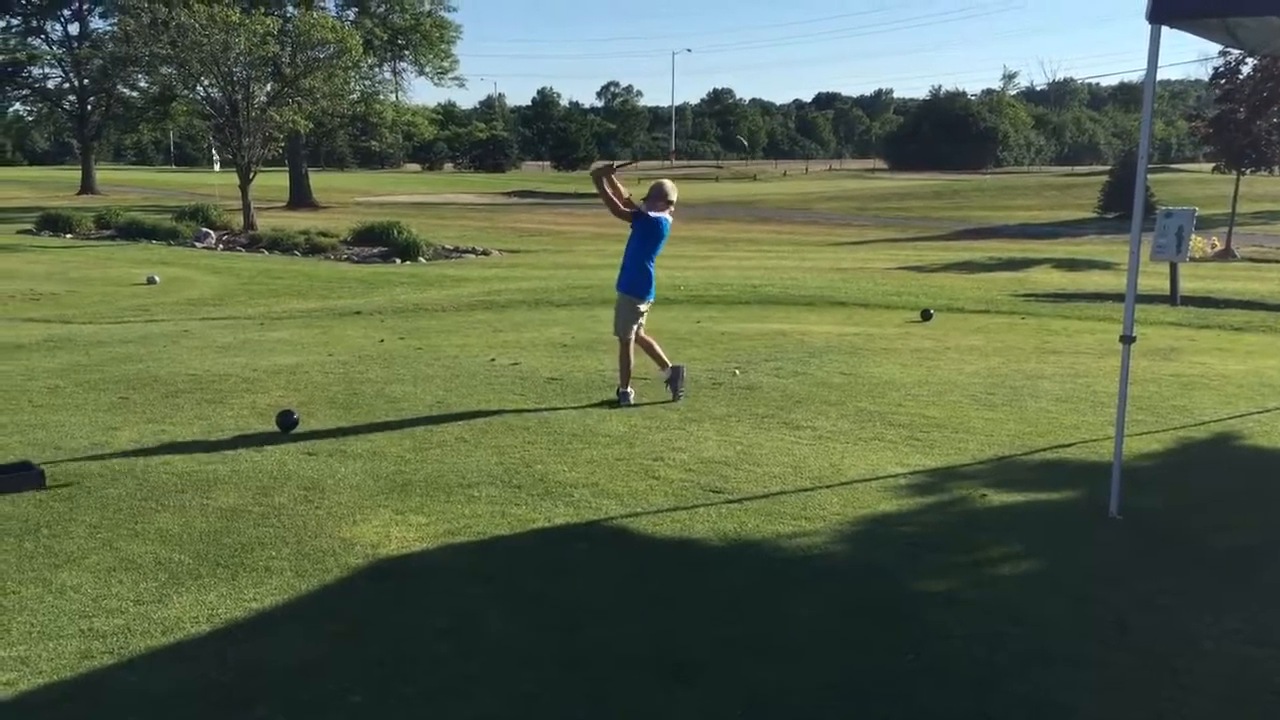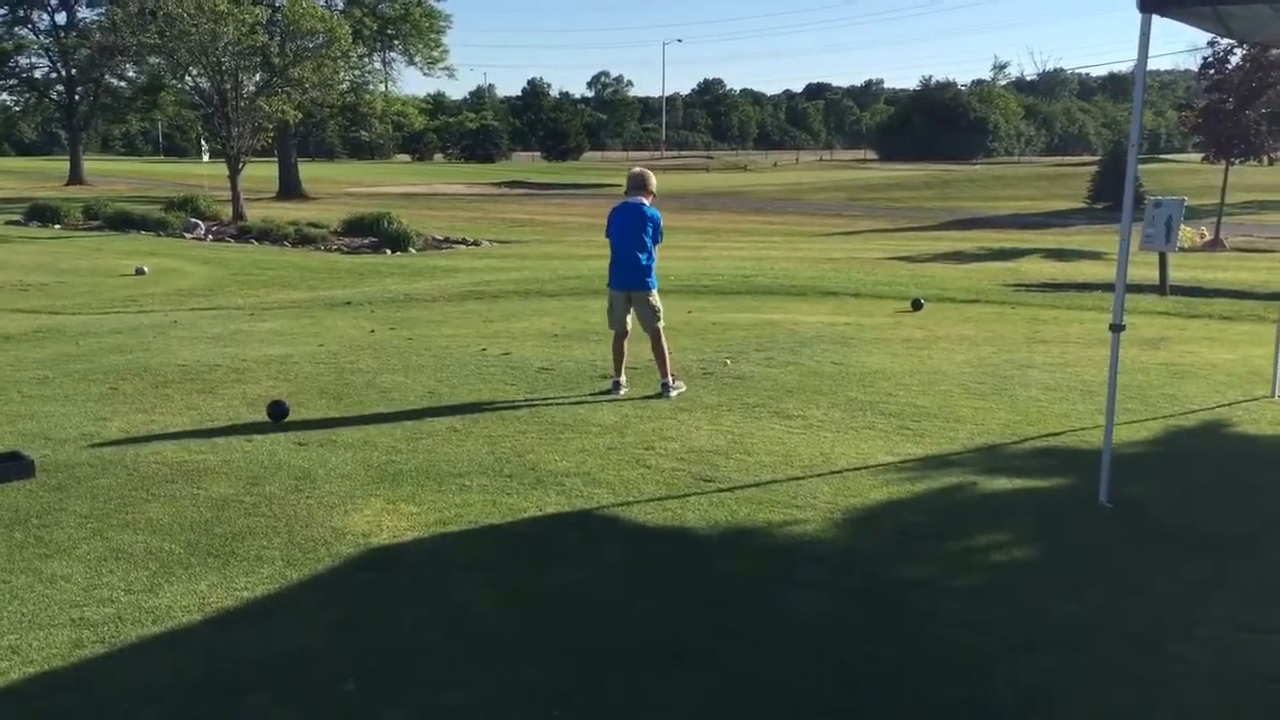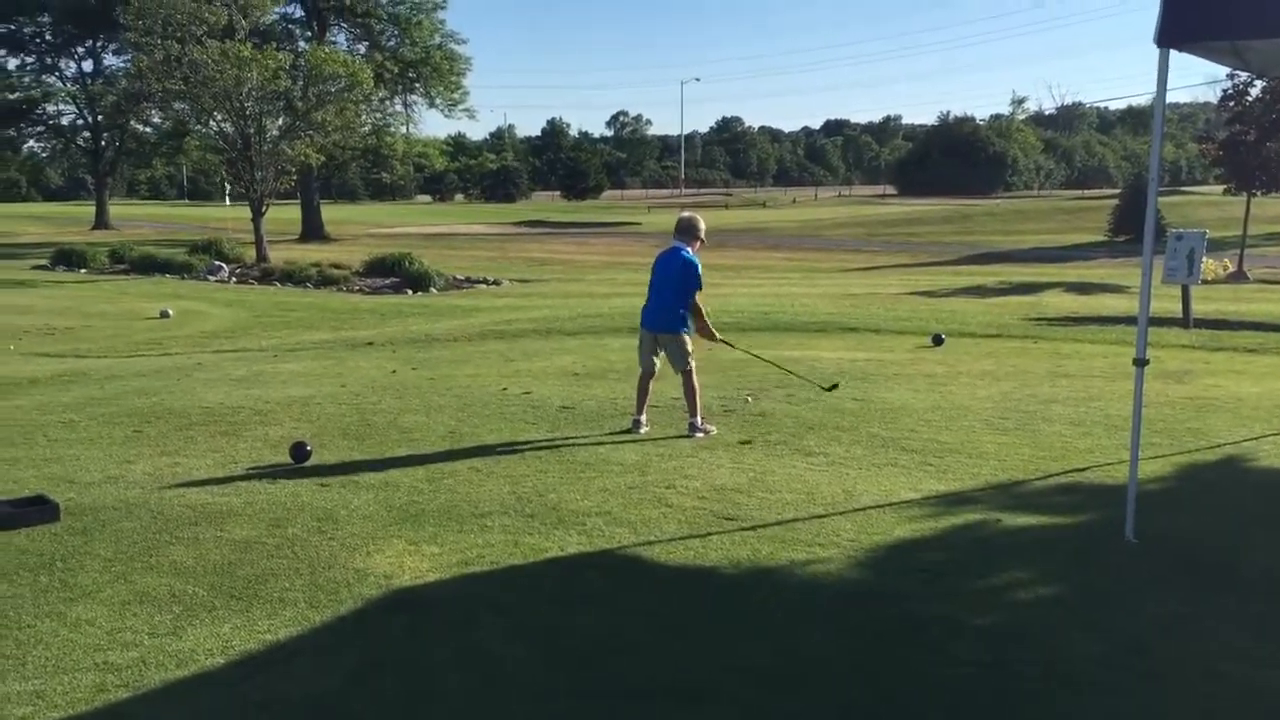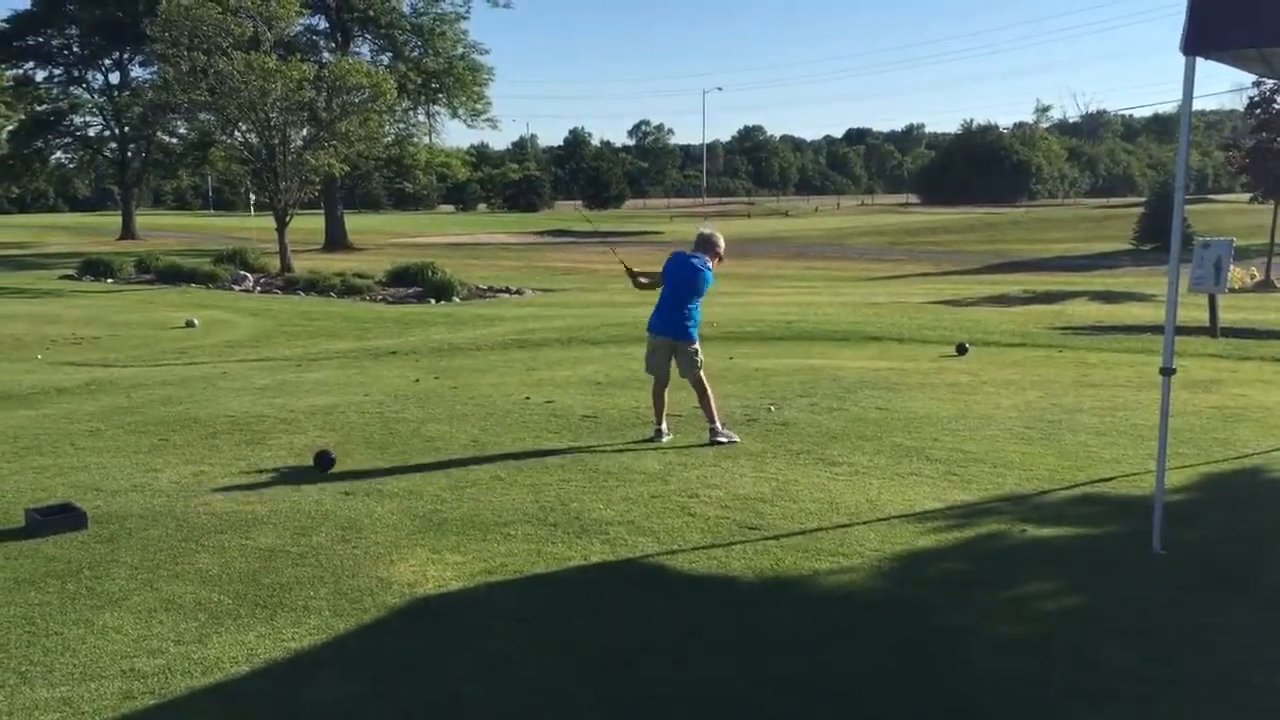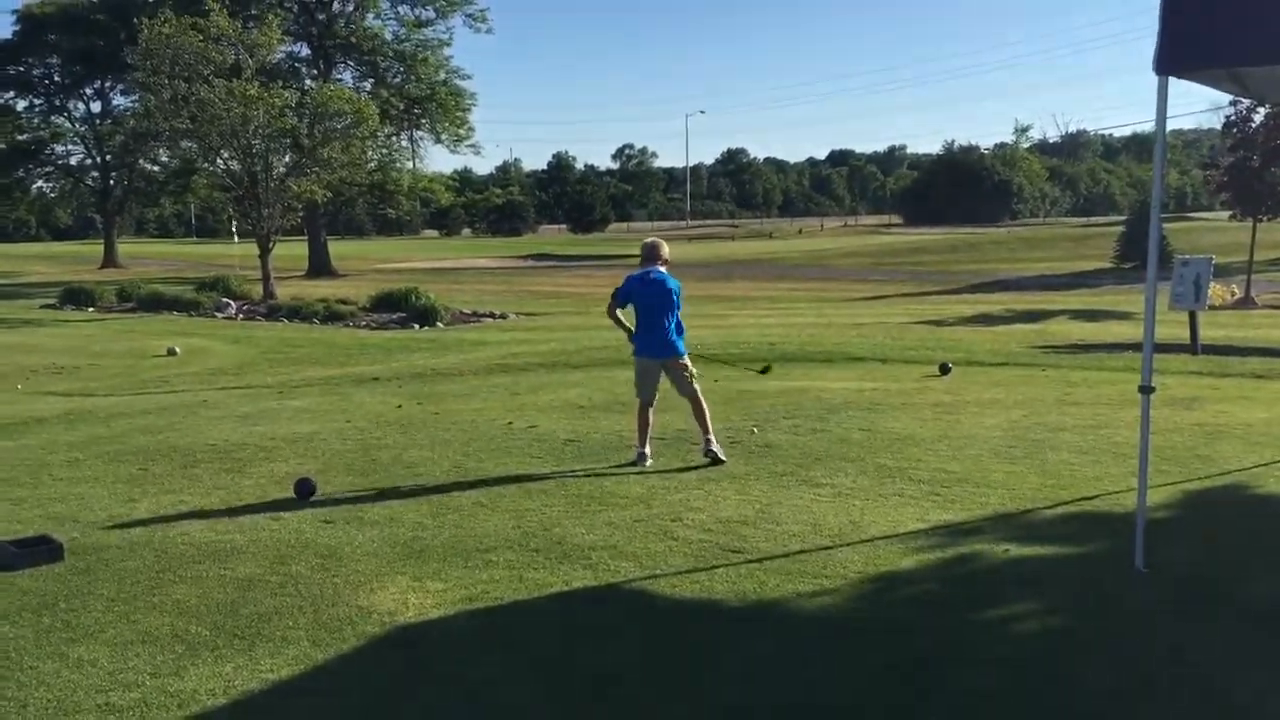
dt=1s
person 1, frame 1
left shoulder: (654, 221)
right shoulder: (658, 222)
left elbow: (621, 211)
right elbow: (627, 203)
left wrist: (601, 183)
right wrist: (609, 177)
left hip: (634, 288)
right hip: (642, 288)
left knee: (626, 339)
right knee: (637, 335)
left ankle: (625, 391)
right ankle: (670, 370)
person 1, frame 2
left shoulder: (615, 213)
right shoulder: (653, 215)
left elbow: (614, 243)
right elbow: (653, 249)
left hip: (618, 282)
right hip: (643, 282)
left knee: (620, 332)
right knee: (656, 332)
left ankle: (618, 380)
right ankle: (667, 382)
person 1, frame 3
left shoulder: (661, 257)
right shoulder: (690, 262)
right elbow: (692, 302)
left wrist: (699, 324)
right wrist: (707, 328)
left hip: (649, 321)
right hip: (673, 325)
left knee: (647, 371)
right knee: (688, 372)
left ankle: (639, 419)
right ankle: (695, 422)
person 1, frame 4
left shoulder: (677, 258)
right shoulder: (706, 276)
left elbow: (659, 282)
left wrist: (637, 278)
right wrist: (641, 275)
left hip: (660, 328)
right hip: (686, 332)
left knee: (660, 380)
right knee: (698, 380)
left ankle: (660, 428)
right ankle: (716, 428)
person 1, frame 5
left shoulder: (632, 282)
right shoulder: (673, 284)
left elbow: (612, 310)
right elbow: (675, 313)
left wrist: (630, 332)
left hip: (646, 351)
right hip: (674, 349)
left knee: (646, 402)
right knee: (694, 395)
left ankle: (643, 452)
right ankle: (709, 442)
